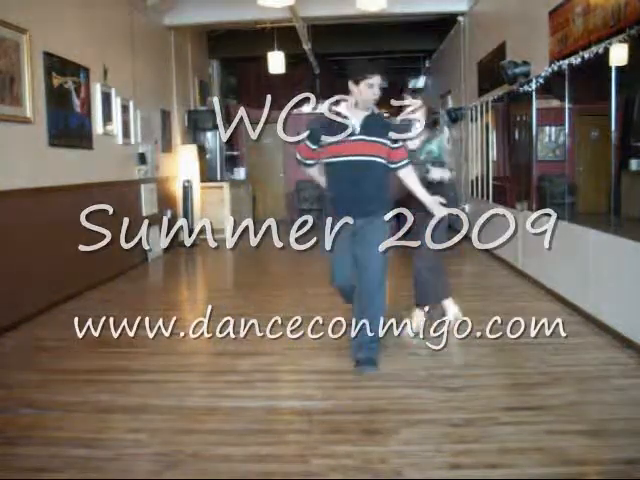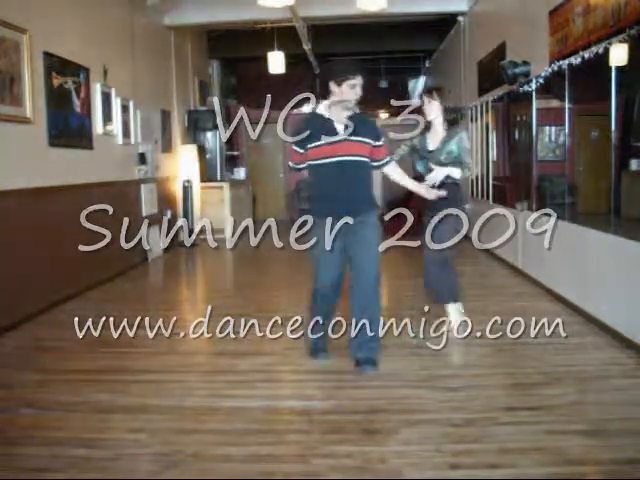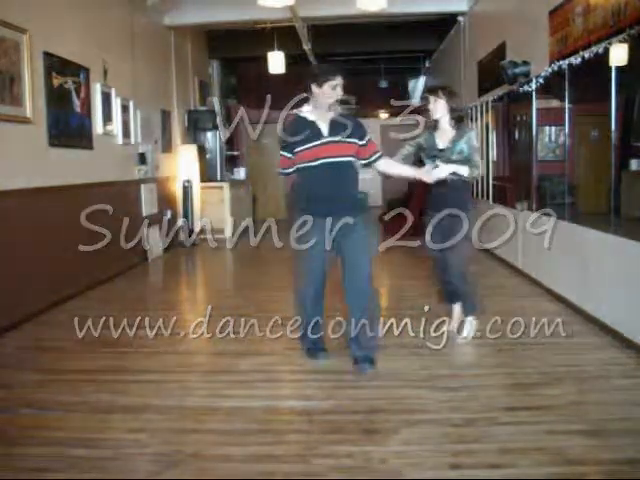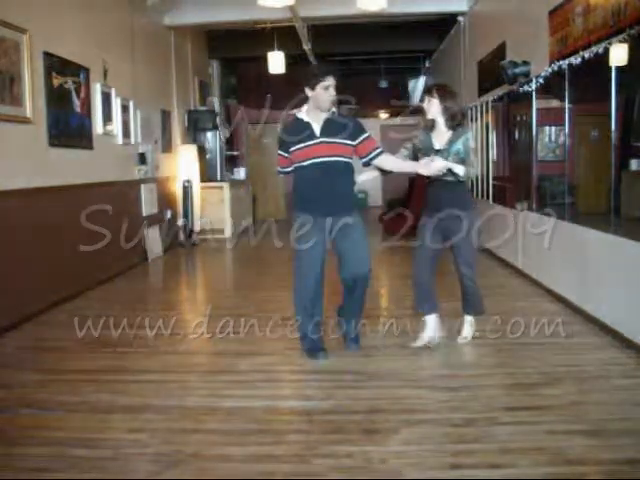
dt=0.2s
person 1, frame 1
left shoulder: (385, 127)
right shoulder: (323, 125)
left elbow: (403, 168)
right elbow: (306, 161)
left wrist: (428, 200)
left hip: (375, 217)
right hip: (339, 218)
left knee: (371, 281)
right knee: (343, 281)
left ankle: (365, 349)
right ankle: (368, 318)
person 1, frame 2
left shoulder: (367, 127)
right shoulder: (308, 126)
left elbow: (386, 164)
right elbow: (298, 167)
left wrist: (418, 187)
right wrist: (328, 182)
left hip: (364, 217)
right hip: (325, 218)
left knee: (367, 281)
right knee: (325, 282)
left ankle: (365, 350)
right ankle: (317, 337)
person 1, frame 3
left shoulder: (353, 126)
right shoulder: (293, 129)
left elbow: (378, 160)
right elbow: (288, 172)
left wrist: (418, 173)
right wrist: (314, 185)
left hip: (351, 215)
right hip: (312, 218)
left knee: (361, 278)
right knee: (311, 281)
left ankle: (363, 349)
right ankle: (312, 340)
person 1, frame 4
left shoulder: (349, 126)
right shoulder: (290, 130)
left elbow: (378, 157)
right elbow: (286, 172)
left wrist: (416, 167)
right wrist: (312, 185)
left hip: (346, 214)
right hip: (308, 216)
left knee: (358, 271)
right knee: (309, 277)
left ankle: (350, 325)
right ankle: (311, 338)
person 2, frame 1
left shoulder: (439, 135)
left elbow: (449, 172)
left wrist: (439, 172)
right hip: (415, 204)
left knee: (422, 259)
right knee: (429, 260)
left ankle: (419, 316)
right ankle: (450, 307)
person 2, frame 2
left shoulder: (458, 135)
right shoulder: (419, 138)
left elbow: (468, 170)
right elbow: (394, 158)
left wrist: (445, 171)
left hip: (451, 207)
right hip: (430, 207)
left knee: (433, 261)
right knee: (440, 262)
left ankle: (453, 309)
right ankle: (453, 309)
person 2, frame 3
left shoulder: (467, 134)
right shoulder: (426, 136)
left elbow: (476, 170)
right elbow: (398, 160)
left wrist: (451, 168)
left hip: (459, 208)
right hip: (434, 208)
left knee: (456, 267)
right knee: (440, 265)
left ankle: (470, 319)
right ankle: (456, 309)
person 2, frame 4
left shoulder: (464, 134)
right shoulder: (423, 137)
left elbow: (470, 170)
right elbow: (398, 159)
left wrist: (445, 163)
left hip: (458, 211)
right hip: (431, 211)
left knee: (465, 269)
right knee: (421, 269)
left ankle: (469, 321)
right ankle: (432, 326)
